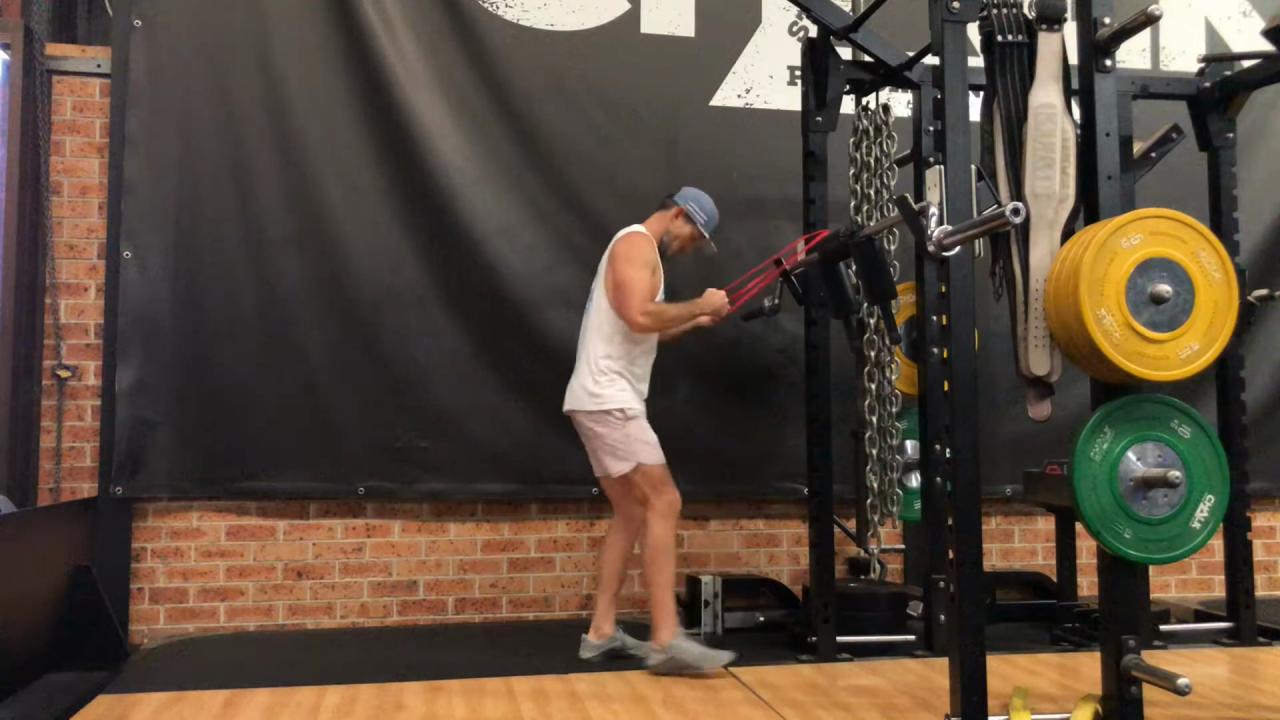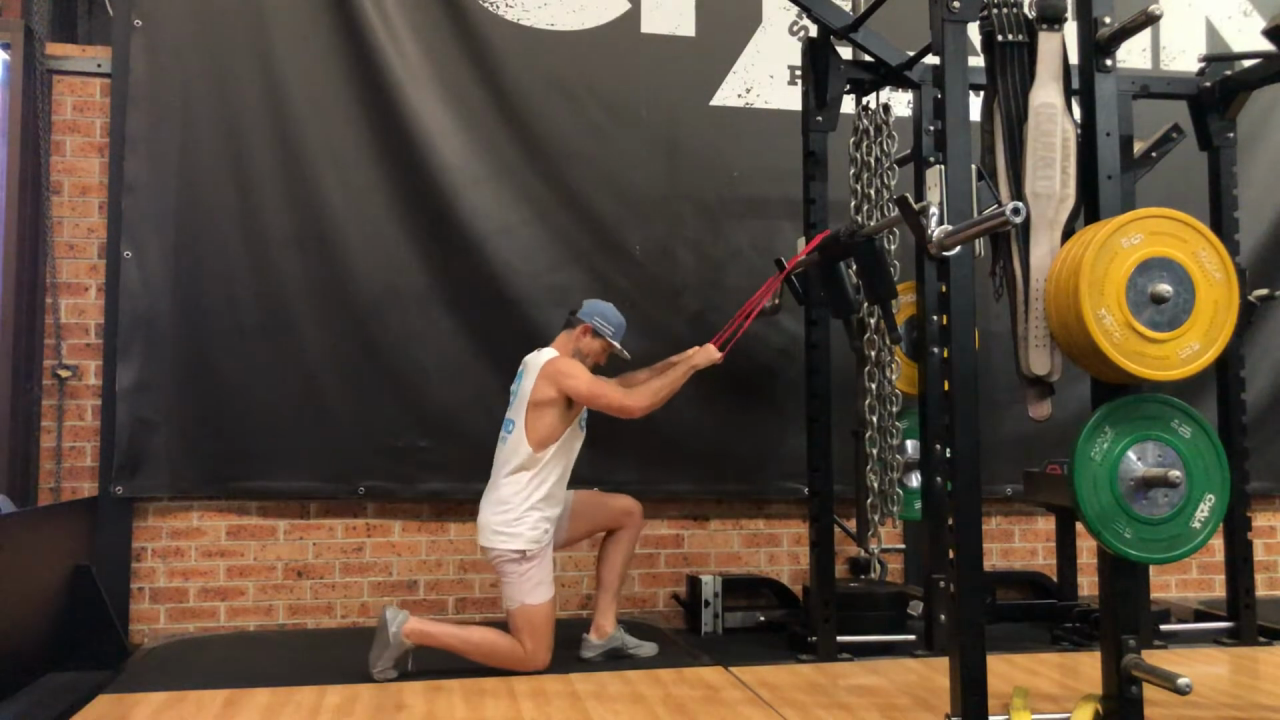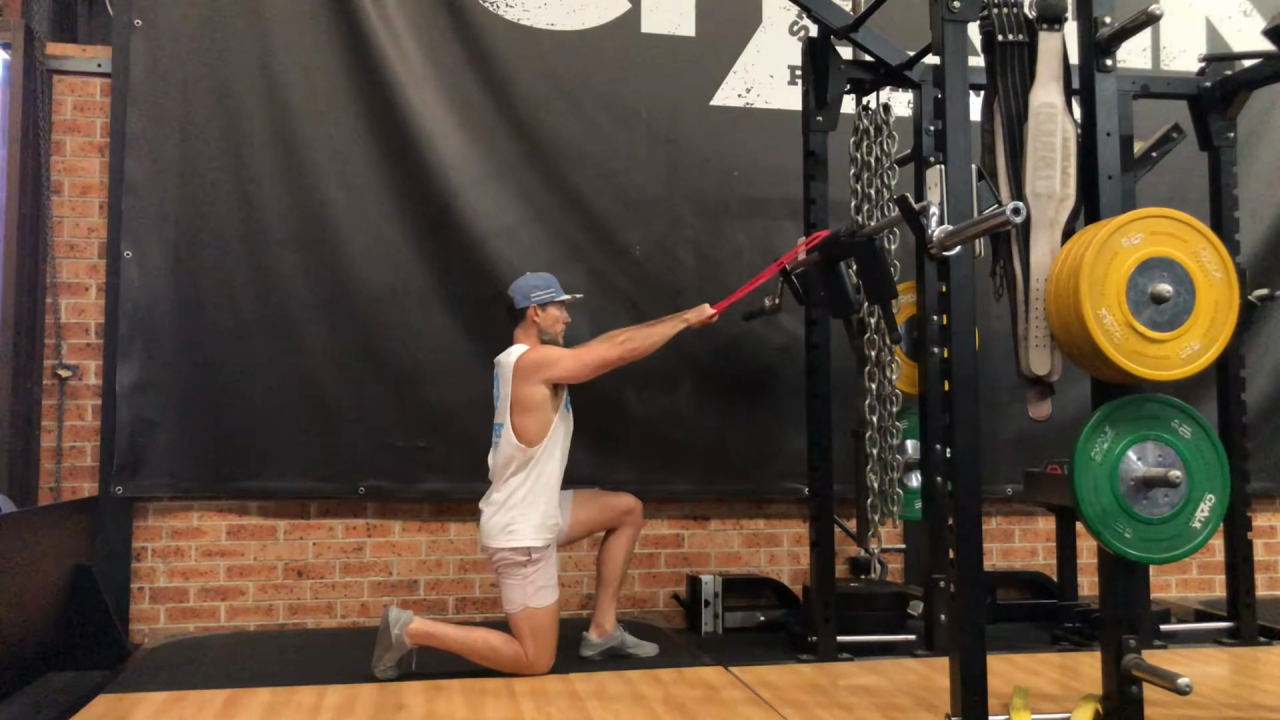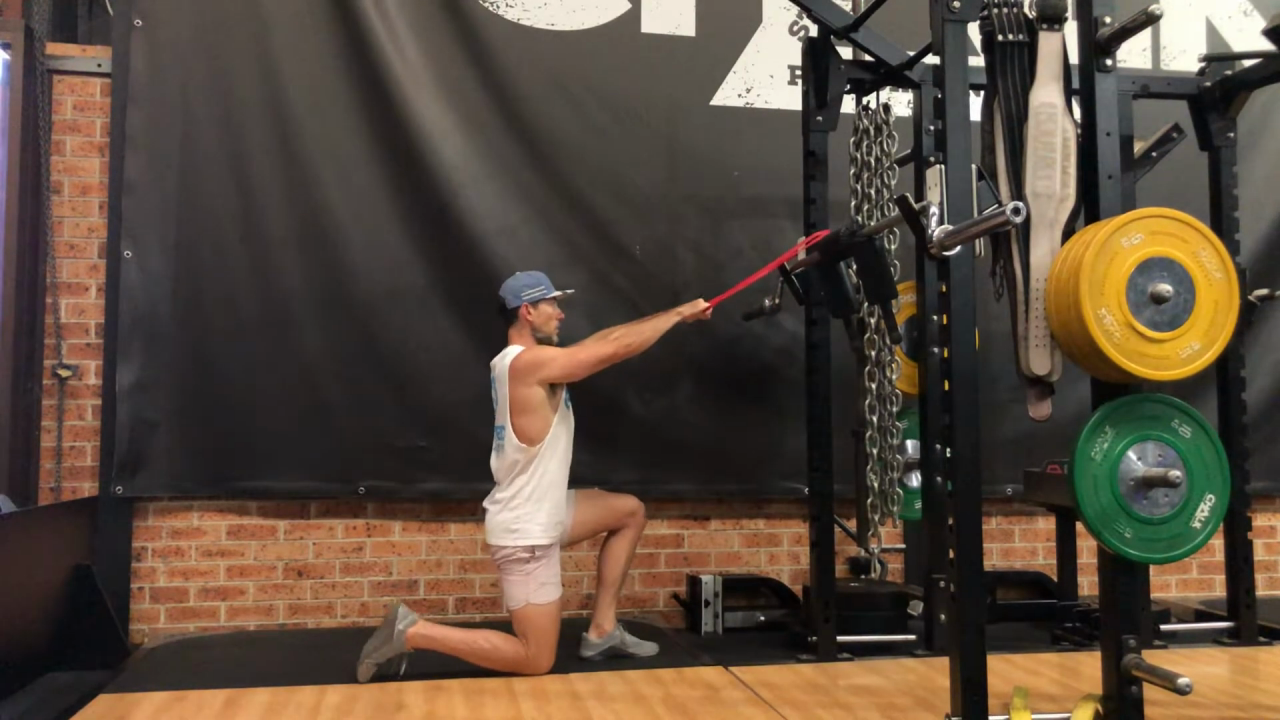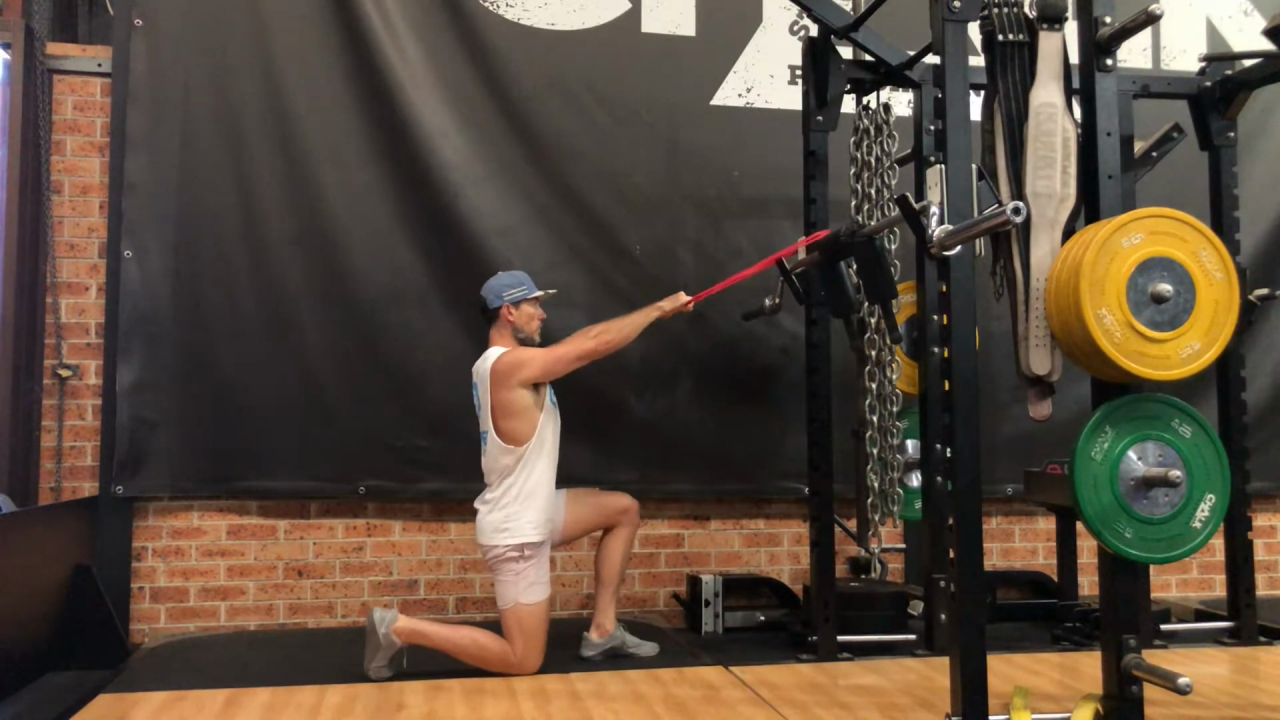
dt=1s
person 1, frame 1
left shoulder: (636, 250)
right shoulder: (637, 243)
right elbow: (640, 316)
left wrist: (696, 319)
right wrist: (699, 305)
left hip: (605, 399)
right hip: (607, 399)
left knee: (633, 512)
right knee: (664, 504)
left ankle: (601, 632)
right ankle: (667, 639)
person 1, frame 2
left shoulder: (545, 363)
right shoulder: (559, 369)
left elbow: (616, 387)
right elbow: (632, 405)
left wrist: (676, 361)
right wrist: (693, 365)
left hip: (532, 514)
right hip: (517, 532)
left knee: (628, 512)
right knee: (533, 658)
left ankle: (602, 632)
right ankle: (407, 628)
person 1, frame 3
left shoulder: (524, 359)
right shoulder: (534, 362)
left elbow: (606, 341)
right elbow: (621, 351)
left wrist: (678, 318)
right wrist: (686, 320)
left hip: (533, 514)
right hip: (520, 532)
left knee: (628, 510)
right knee: (535, 662)
left ankle: (603, 631)
right ankle: (411, 629)
person 1, frame 4
left shoulder: (520, 360)
right shoulder: (531, 363)
left elbow: (602, 338)
right elbow: (619, 348)
left wrist: (671, 314)
right wrist: (680, 314)
left hip: (536, 515)
right hip: (524, 532)
left knee: (630, 512)
right knee: (536, 661)
left ankle: (601, 631)
right ankle: (412, 632)
person 1, frame 5
left shoulder: (502, 362)
right shoulder: (512, 365)
left elbow: (580, 338)
right elbow: (597, 344)
left wrist: (653, 313)
right wrist: (660, 308)
left hip: (530, 514)
right hip: (516, 532)
left knee: (624, 510)
right knee: (524, 661)
left ankle: (603, 631)
right ankle: (398, 628)
